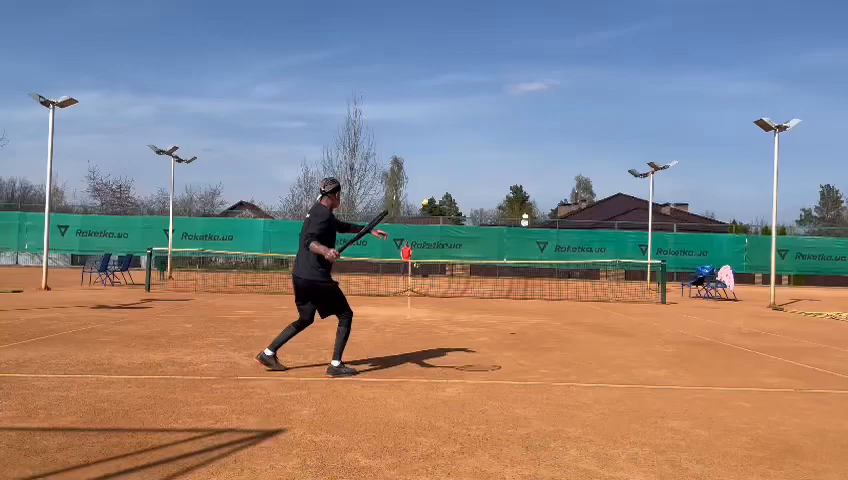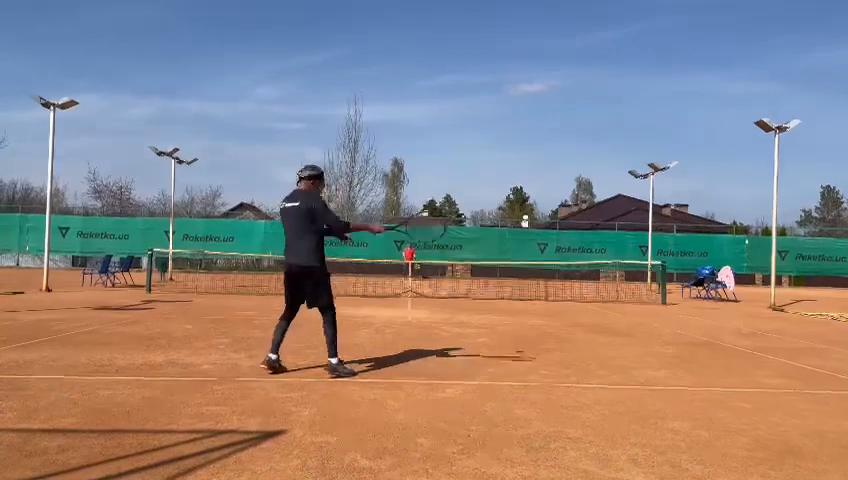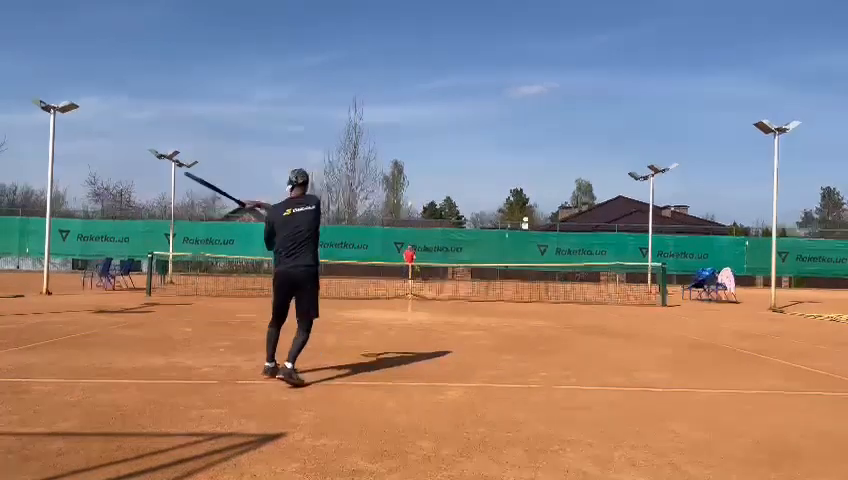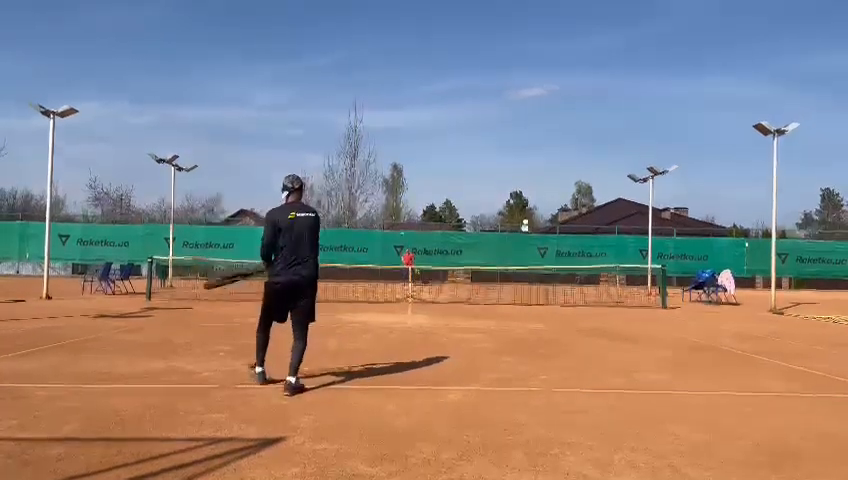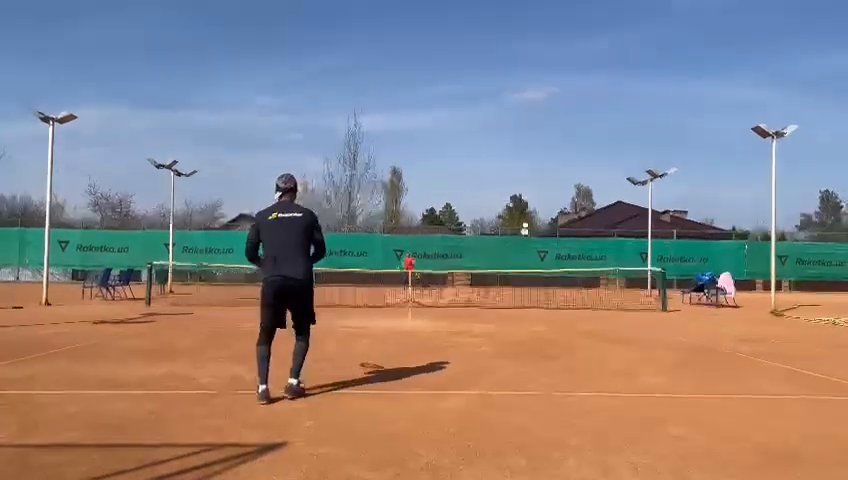
dt=0.3s
person 1, frame 1
left shoulder: (318, 211)
right shoulder: (323, 214)
left elbow: (342, 226)
right elbow: (307, 241)
left wrist: (371, 230)
right wrist: (325, 250)
left hip: (301, 276)
right hip: (315, 278)
left knee: (304, 319)
right knee: (345, 316)
left ankle: (269, 353)
right ankle: (335, 365)
person 1, frame 2
left shoulder: (285, 202)
right shoulder: (312, 200)
right elbow: (337, 223)
left wrist: (336, 232)
right wrist: (368, 227)
left hip: (291, 266)
right hip: (311, 266)
left knee: (290, 311)
right knee: (328, 312)
left ankle: (272, 357)
right ankle: (333, 362)
person 1, frame 3
left shoulder: (274, 212)
right shoulder: (315, 203)
left elbow: (269, 243)
left hip: (283, 272)
right hip: (307, 272)
left knee: (277, 319)
right knee: (305, 325)
left ankle: (270, 365)
right ankle: (288, 366)
person 1, frame 4
left shoulder: (274, 215)
right shoulder: (313, 215)
left elbow: (265, 251)
left hip: (279, 280)
right hip: (306, 280)
left knee: (264, 324)
right knee: (300, 332)
left ankle: (260, 370)
right ankle: (291, 379)
person 1, frame 5
left shoulder: (262, 216)
right shoulder: (308, 215)
left elbow: (250, 253)
right elbow: (320, 251)
left hip: (273, 282)
right hip: (302, 282)
left knee: (266, 335)
right knee: (302, 333)
left ankle: (263, 388)
right ankle: (293, 382)
